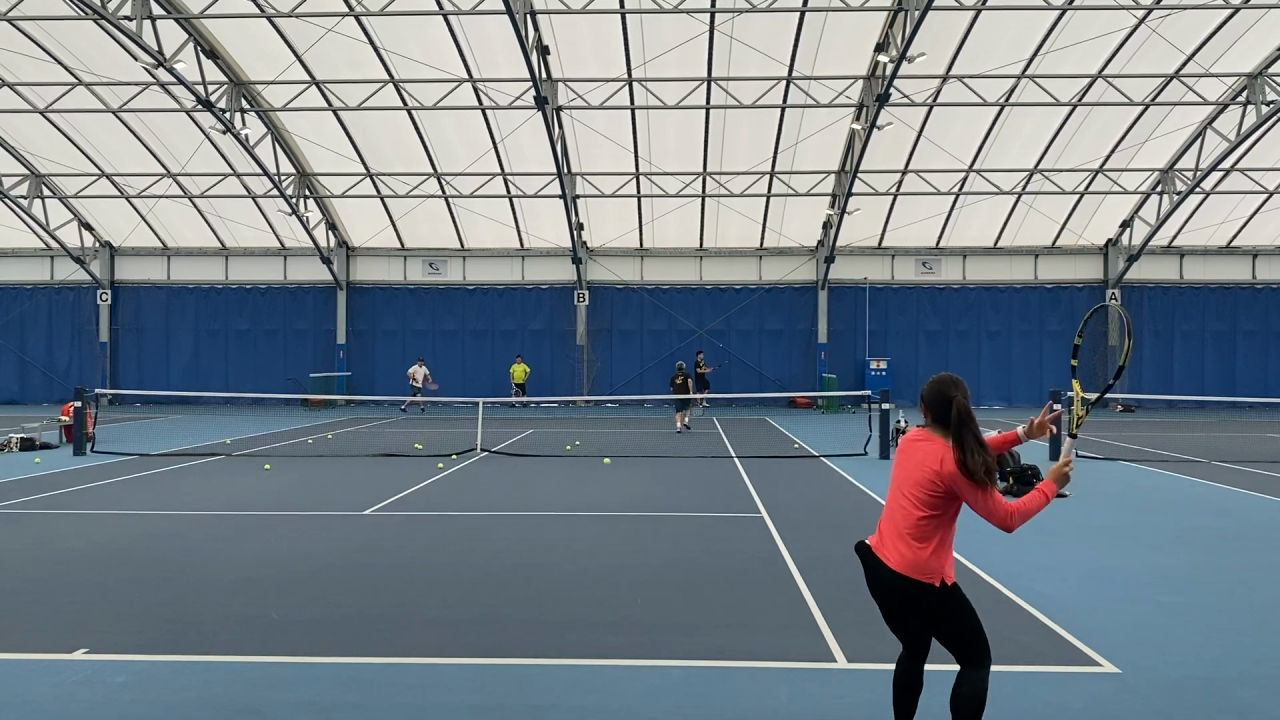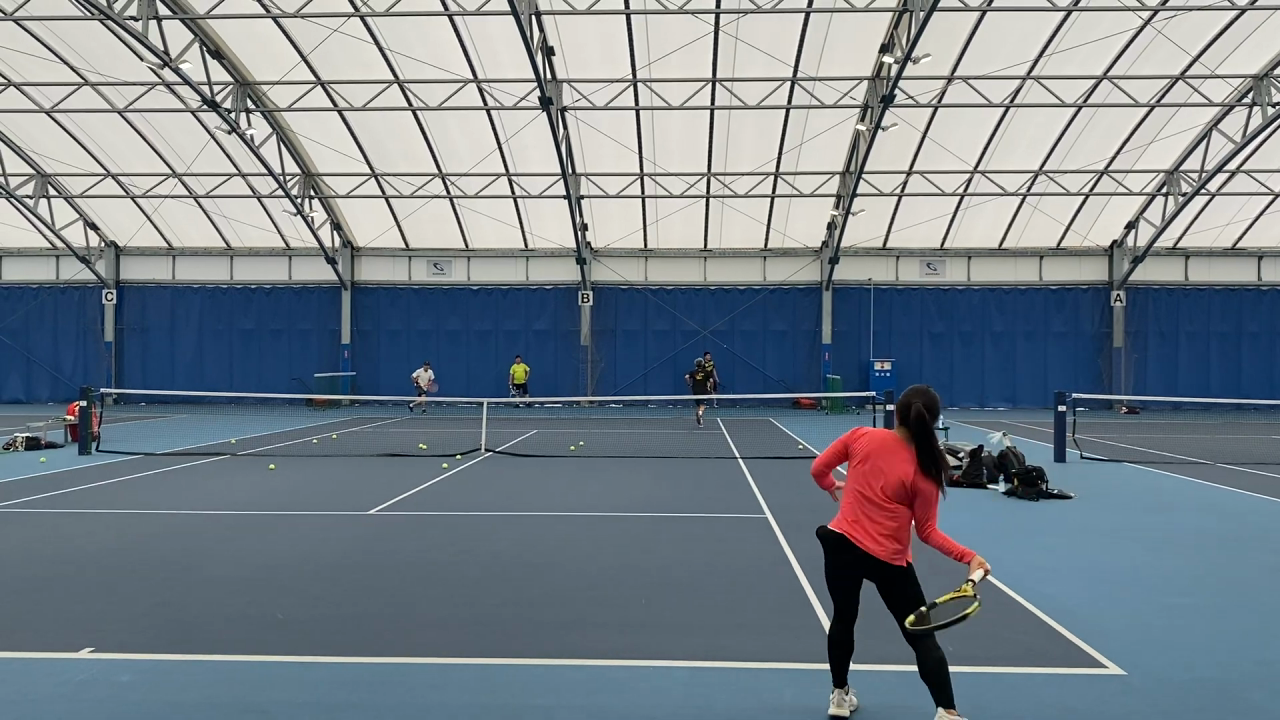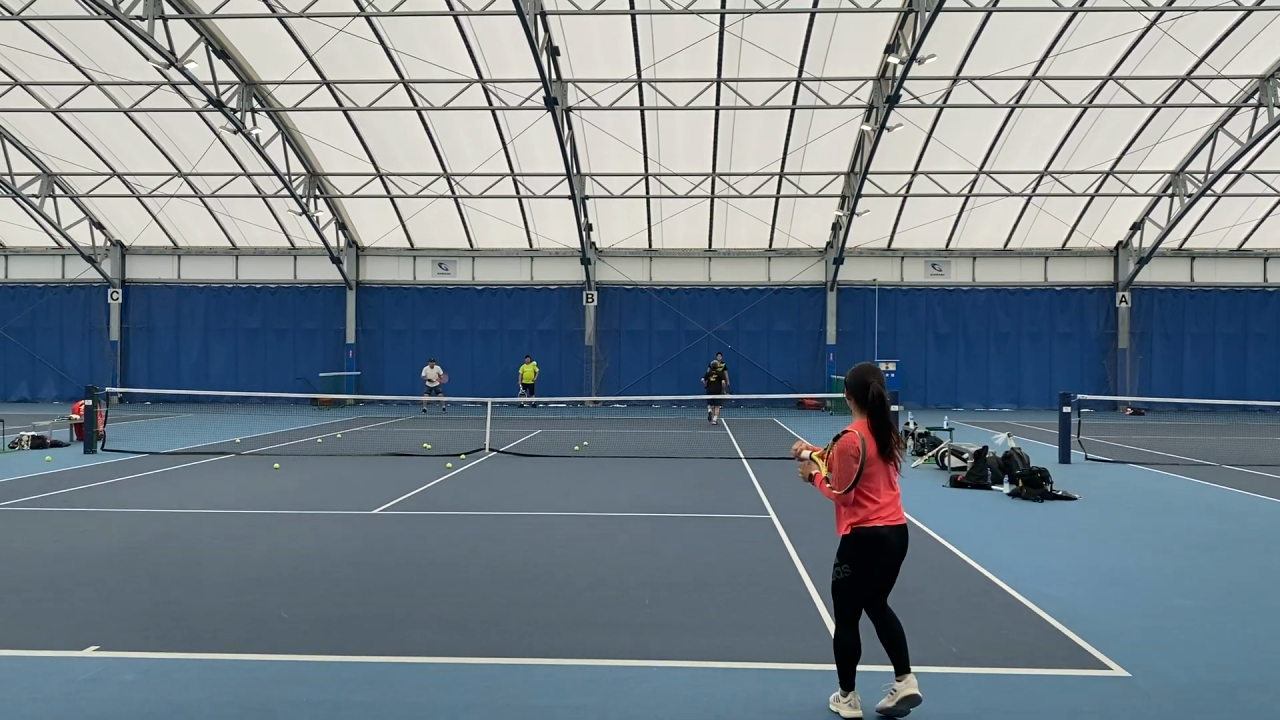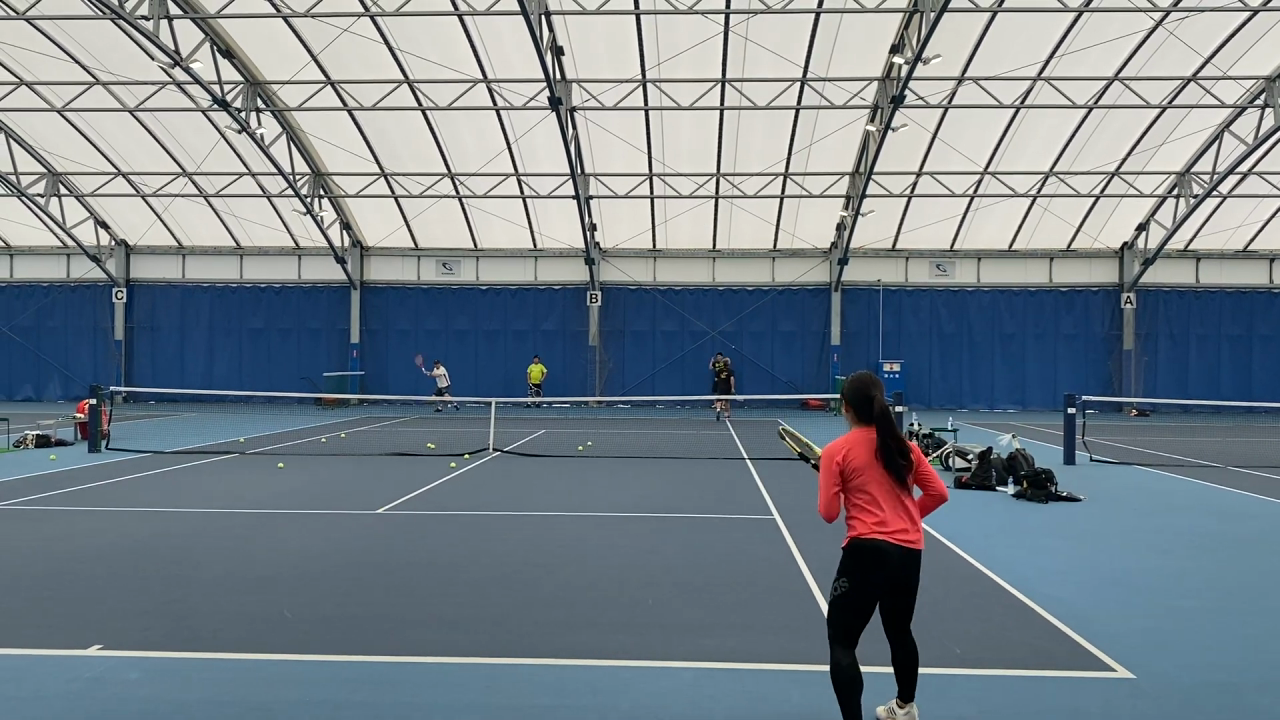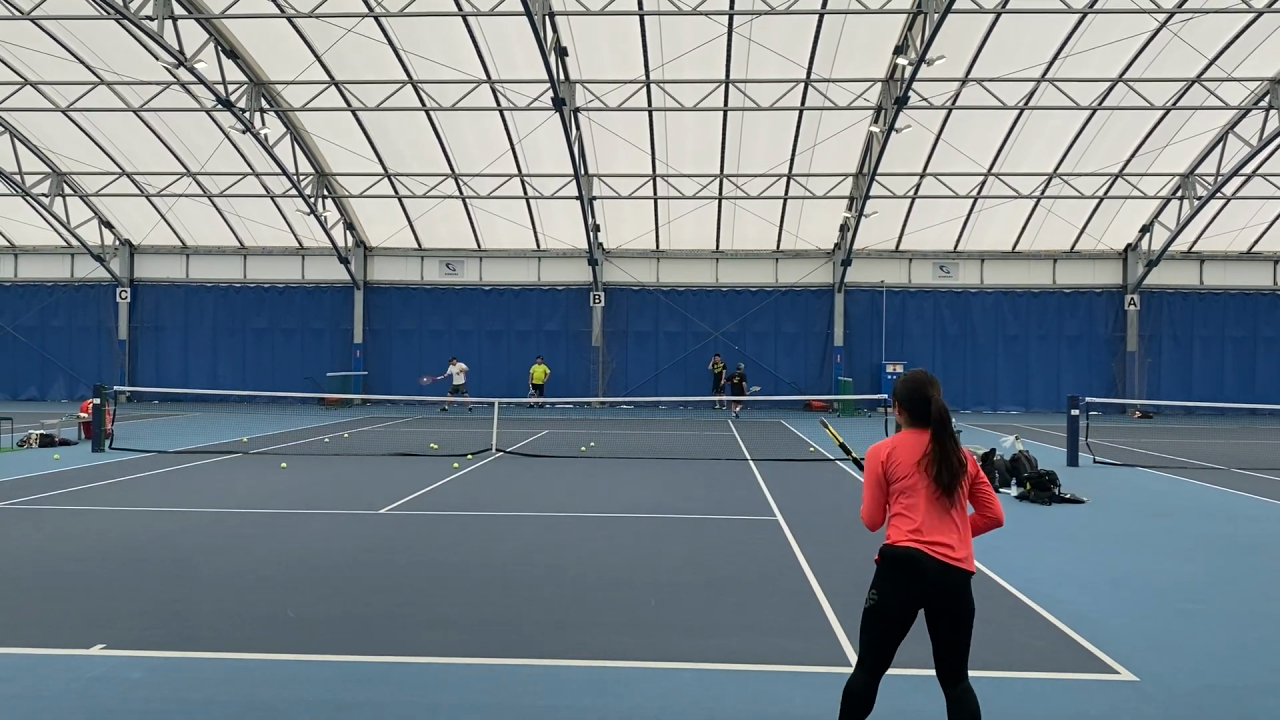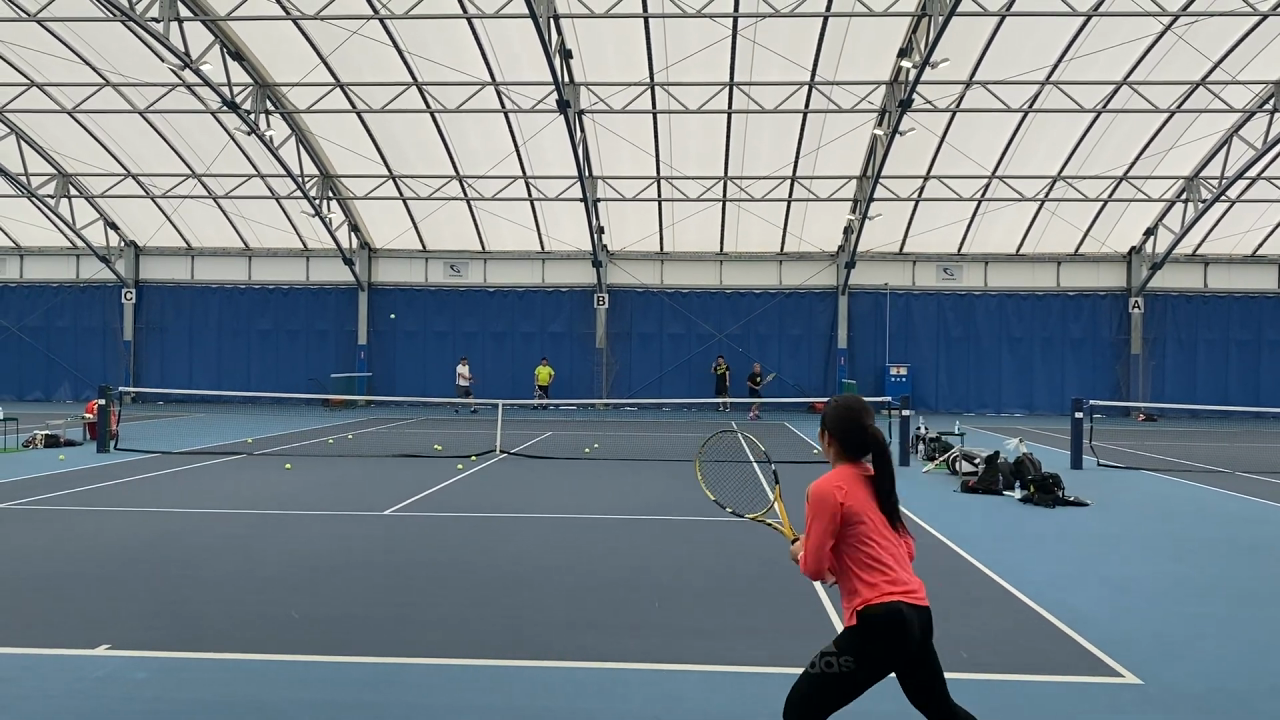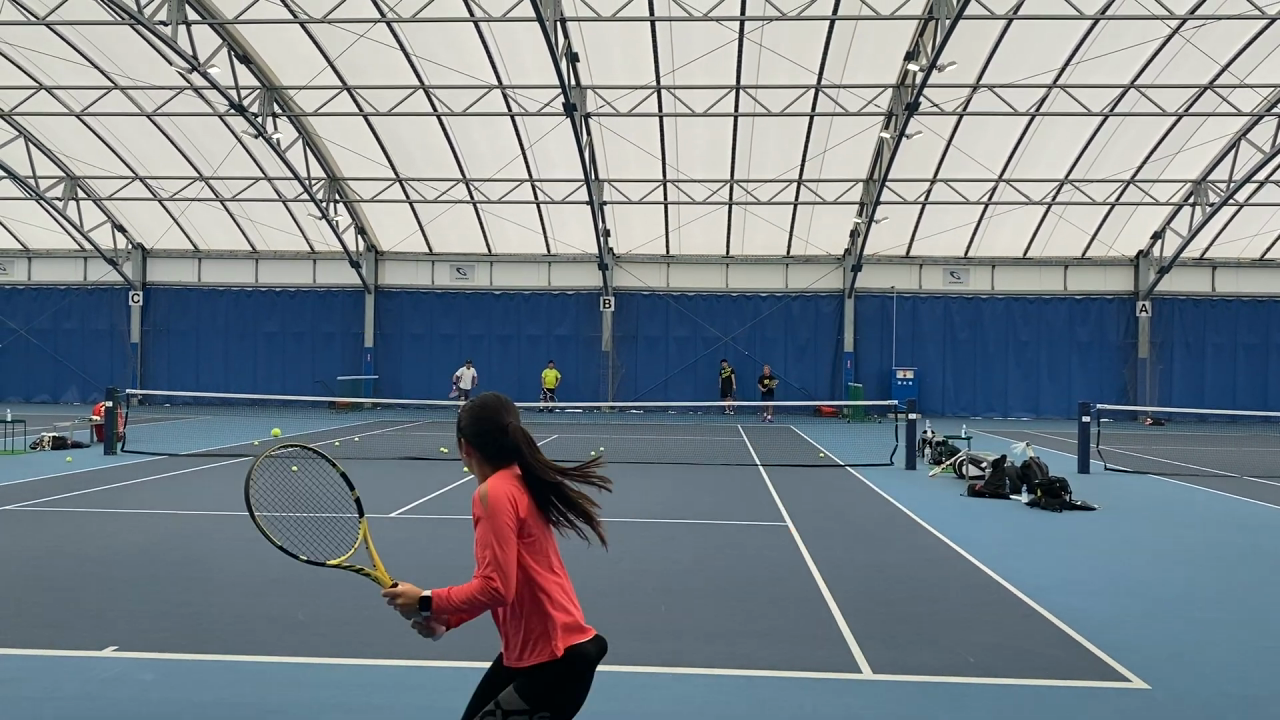
dt=0.5s
person 1, frame 1
left shoulder: (911, 439)
right shoulder: (954, 464)
right elbow: (1005, 519)
left wrist: (1021, 432)
right wrist: (1051, 485)
left hip: (878, 565)
right hip: (919, 579)
left knee: (915, 649)
right knee: (976, 661)
person 1, frame 2
left shoulder: (863, 437)
right shoulder: (924, 469)
left elbow: (818, 469)
right elbow: (928, 535)
left wrist: (832, 486)
right wrist: (968, 557)
left hip: (840, 545)
right hip: (888, 561)
left knee: (843, 618)
right knee: (921, 637)
person 1, frame 3
left shoulder: (850, 438)
right shoulder: (888, 432)
left elbow: (839, 492)
left wrist: (812, 474)
right wrist: (815, 456)
left hip: (864, 539)
right hip: (895, 533)
left knee: (847, 617)
right knee: (878, 607)
right ankle: (905, 681)
person 1, frame 4
left shoulder: (835, 452)
right shoulder: (905, 446)
left elbow: (829, 513)
right elbow: (938, 493)
left hip: (867, 553)
right hip: (909, 554)
left knee: (841, 641)
right knee: (899, 630)
person 1, frame 5
left shoulder: (884, 452)
right shoulder: (962, 456)
left elbow: (871, 518)
right elbow: (994, 516)
left hip: (903, 563)
right hip: (955, 573)
left knee: (869, 667)
right knee: (954, 679)
person 1, frame 6
left shoulder: (825, 490)
right shoulder: (878, 485)
left elbow: (814, 568)
left wrist: (800, 551)
left hip: (877, 621)
right hip: (914, 614)
person 1, frame 7
left shoulder: (493, 496)
left elbow: (498, 588)
right elbow: (486, 587)
left wrist: (425, 602)
right wrist: (441, 621)
right hip: (531, 657)
